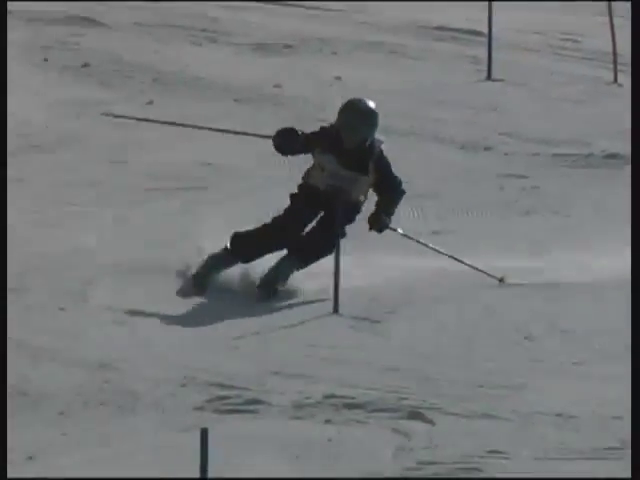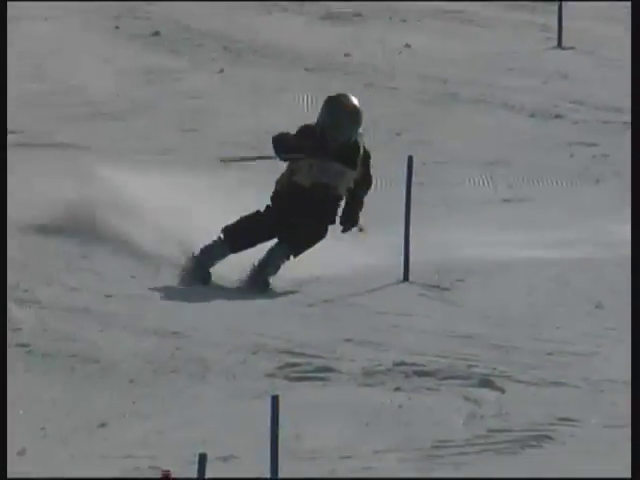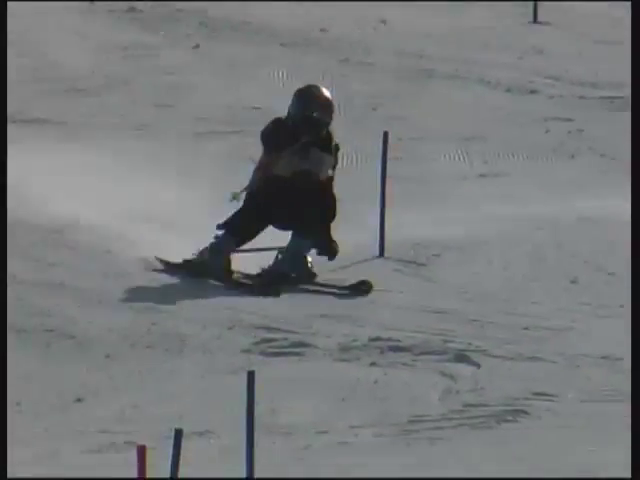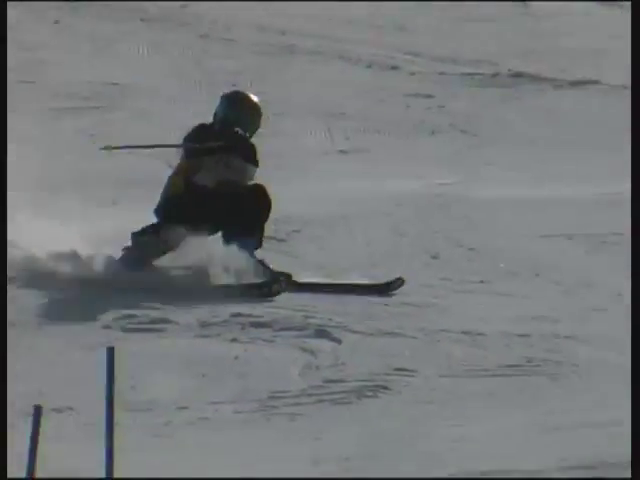
dt=0.2s
person 1, frame 1
left shoulder: (374, 158)
right shoulder: (327, 139)
left elbow: (393, 188)
right elbow: (286, 143)
left wrist: (384, 213)
right wrist: (289, 140)
left hip: (342, 203)
right hip: (314, 191)
left knee: (329, 232)
right knee: (282, 229)
left ankle: (278, 275)
right ankle: (221, 261)
person 1, frame 2
left shoulder: (358, 153)
right shoulder: (310, 137)
left elbow: (362, 184)
right elbow: (282, 146)
left wrist: (352, 209)
right wrist: (302, 148)
left hip: (325, 201)
right hip: (295, 191)
left knee: (318, 223)
right knee: (270, 221)
left ankle: (267, 266)
right ankle: (206, 257)
person 1, frame 3
left shoulder: (328, 146)
right shoulder: (282, 129)
left elbow: (325, 188)
right elbow: (270, 139)
left wrist: (325, 231)
right wrist: (304, 133)
left hip: (302, 201)
right hip: (269, 192)
left knee: (323, 201)
left ankle: (294, 259)
right ankle: (215, 255)
person 1, frame 4
left shoulder: (247, 155)
right shoulder: (206, 134)
left elbow: (243, 195)
right elbow: (191, 147)
right wrist: (226, 142)
left hip: (219, 209)
right hip: (187, 201)
left knee: (259, 198)
right knee: (173, 229)
